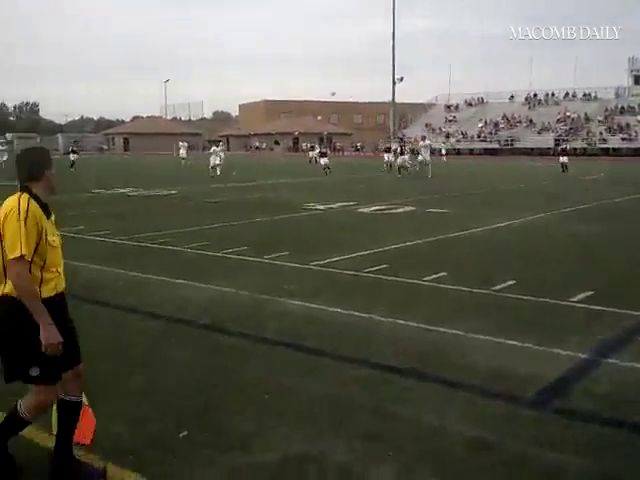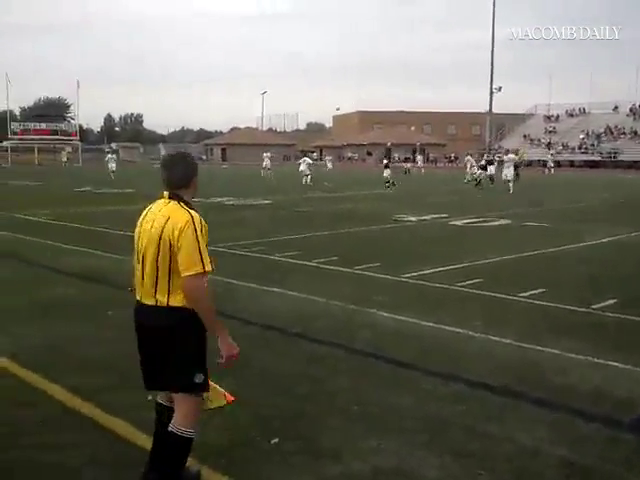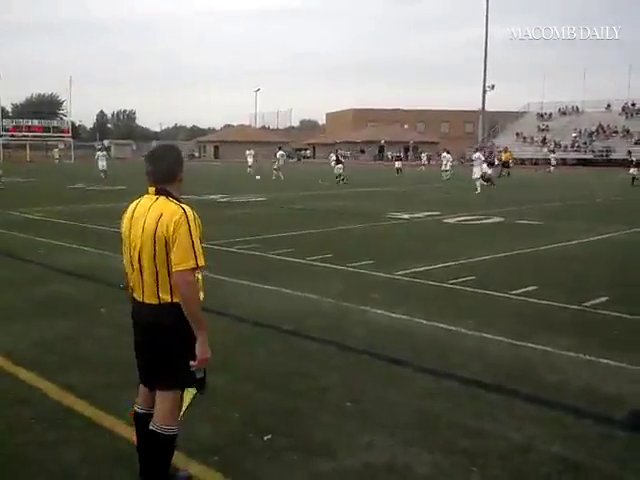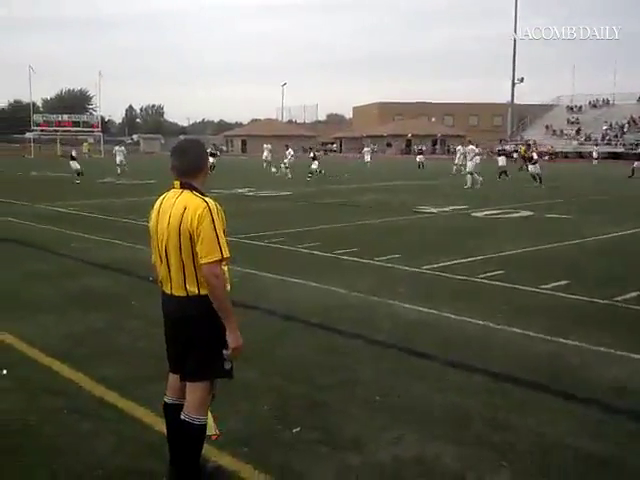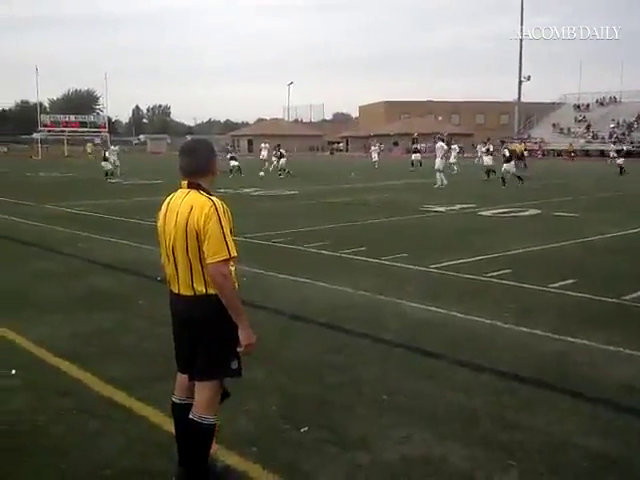
dt=0.7s
person 1, frame 1
left shoulder: (39, 210)
right wrist: (45, 325)
left hip: (50, 305)
right hip: (27, 312)
left knee: (73, 376)
right knee: (45, 392)
person 1, frame 2
left shoulder: (150, 212)
right shoulder: (188, 220)
right elbow: (194, 286)
right wrist: (222, 336)
left hip: (146, 313)
right hip: (176, 318)
left knee: (169, 390)
right knee: (189, 405)
person 1, frame 3
left shoulder: (133, 210)
right shoulder: (179, 215)
right elbow: (184, 282)
right wrist: (201, 337)
left hip: (142, 311)
right hip: (172, 315)
left knee: (147, 390)
right knee: (168, 401)
person 1, frame 4
left shoulder: (160, 204)
right shoulder: (203, 208)
right elbow: (212, 274)
right wrist: (232, 326)
left hip: (172, 302)
right hip: (201, 306)
left knee: (177, 380)
right knee: (199, 390)
person 1, frame 5
left shoulder: (168, 204)
right shoulder: (210, 207)
right elbow: (219, 273)
right wrist: (243, 323)
left hip: (180, 302)
right hip: (209, 306)
left knee: (186, 380)
right knee: (208, 390)
